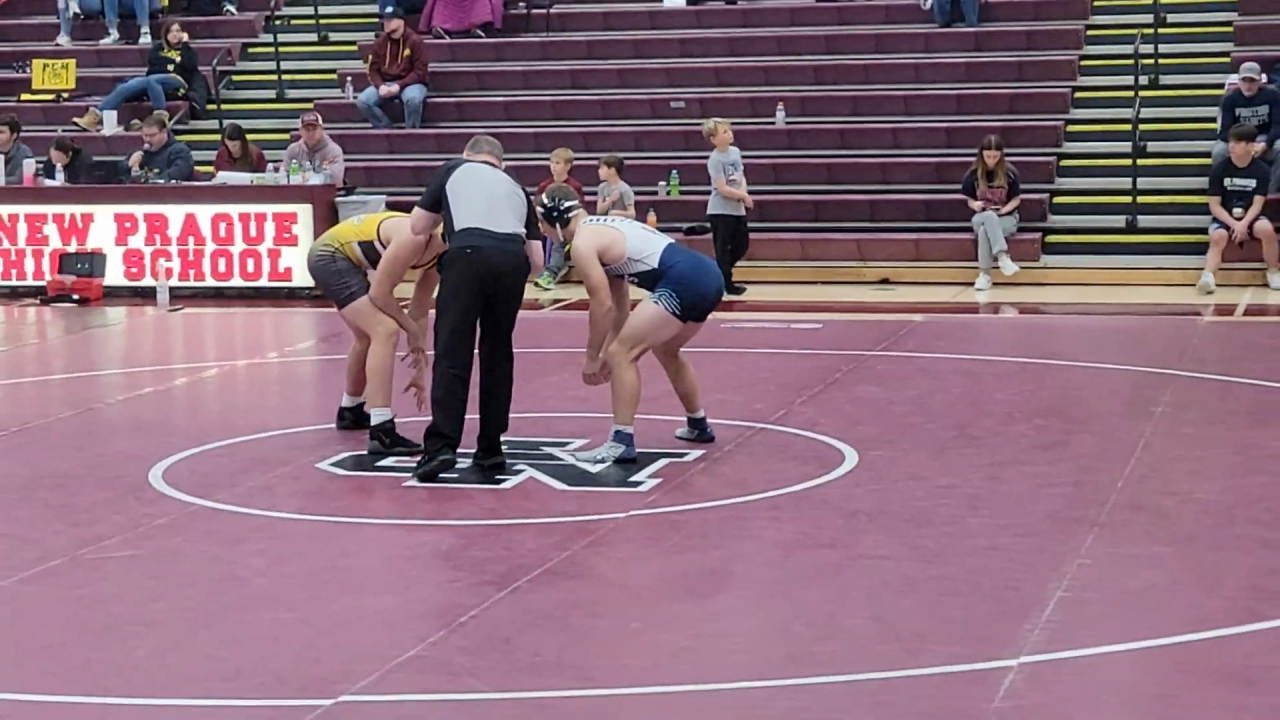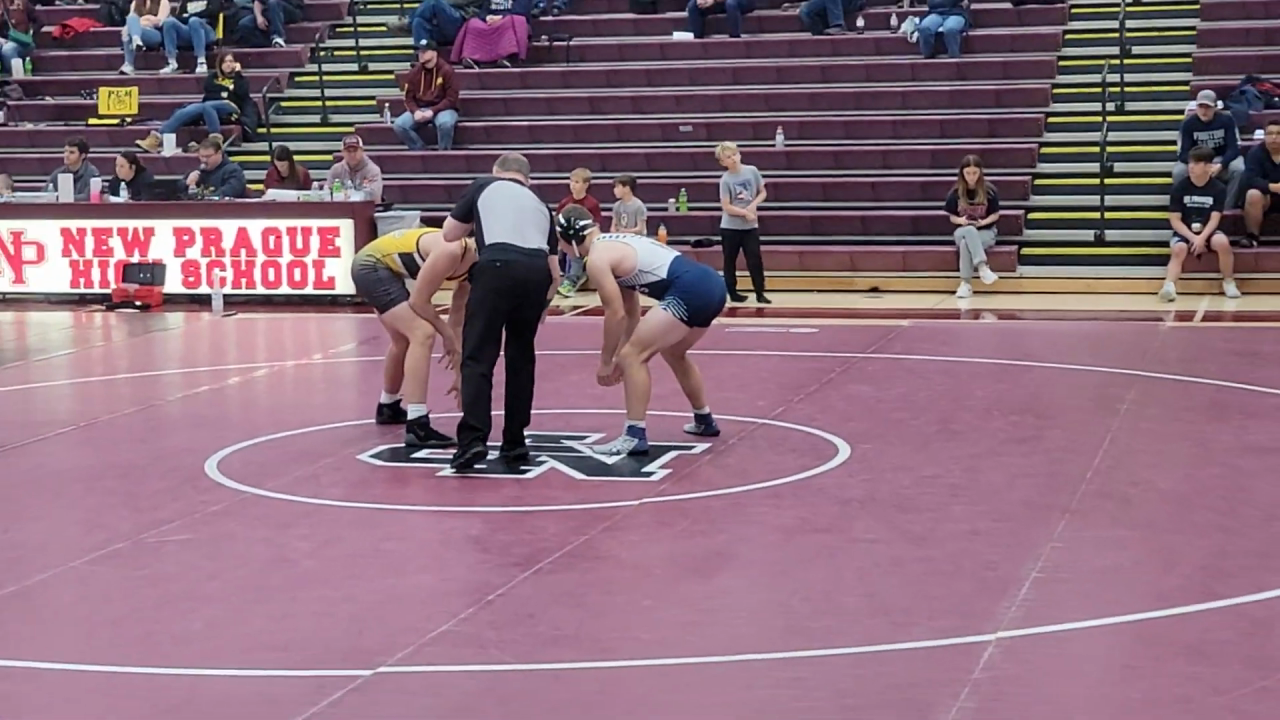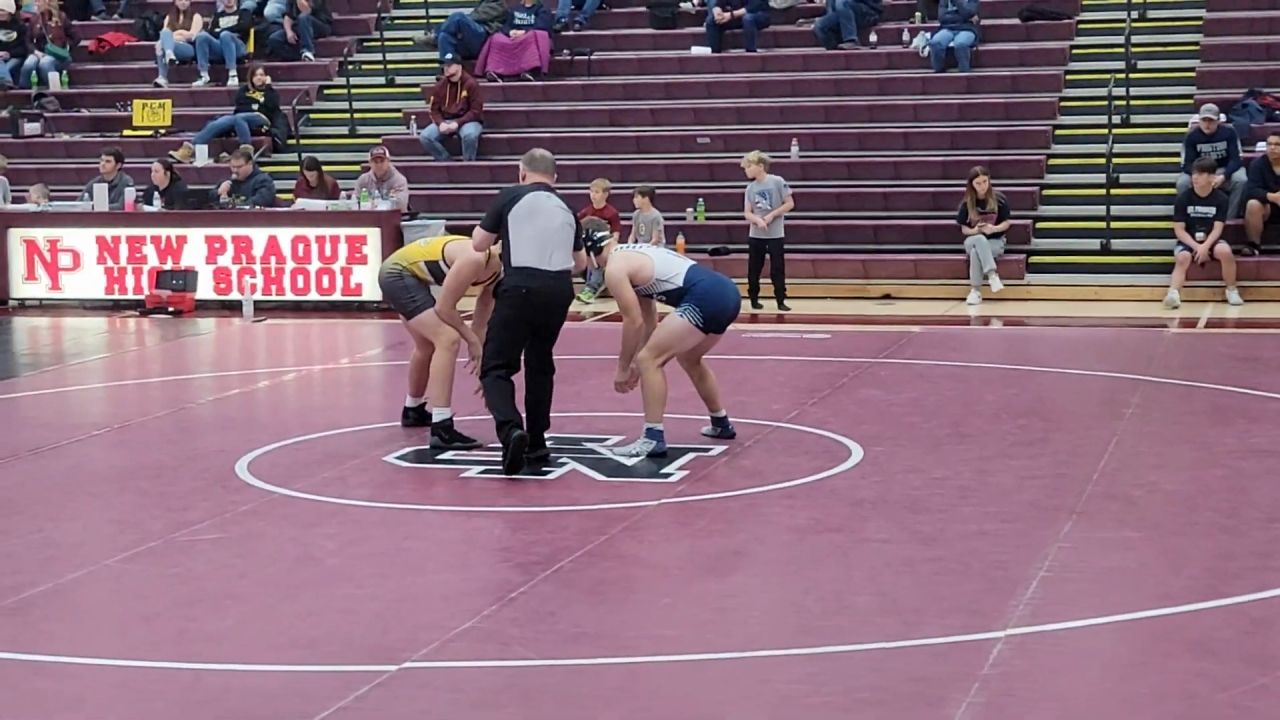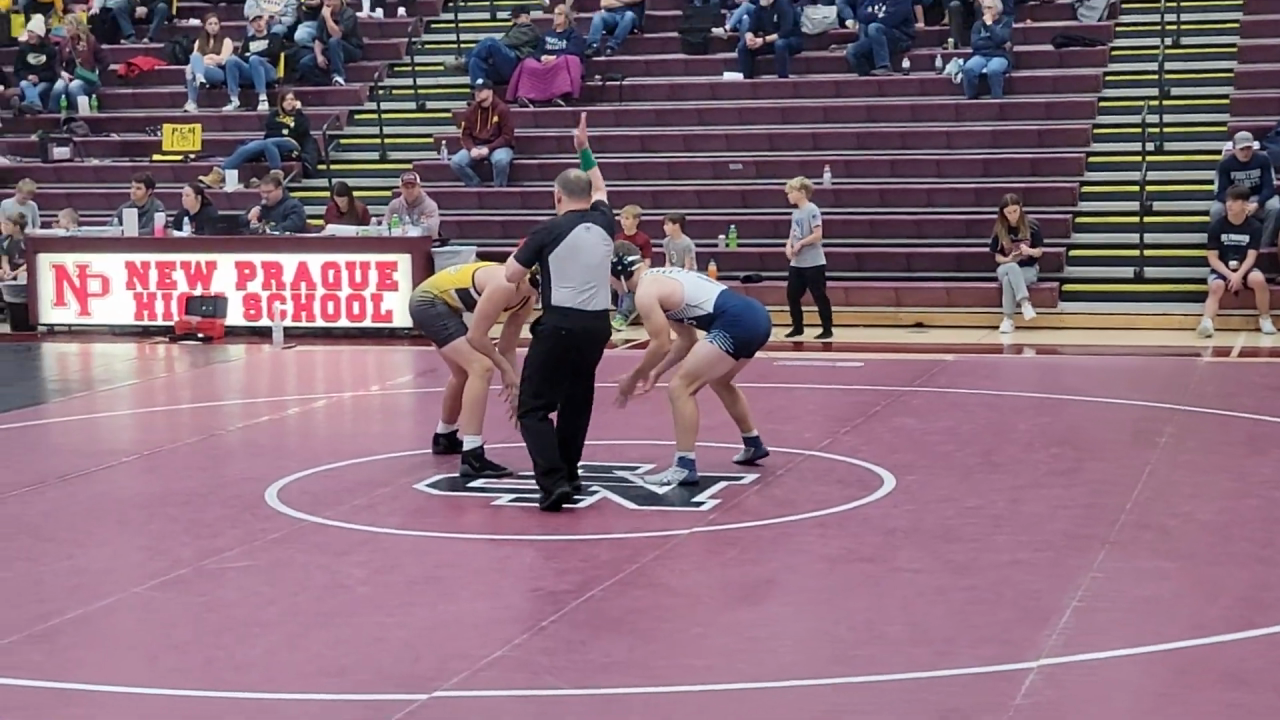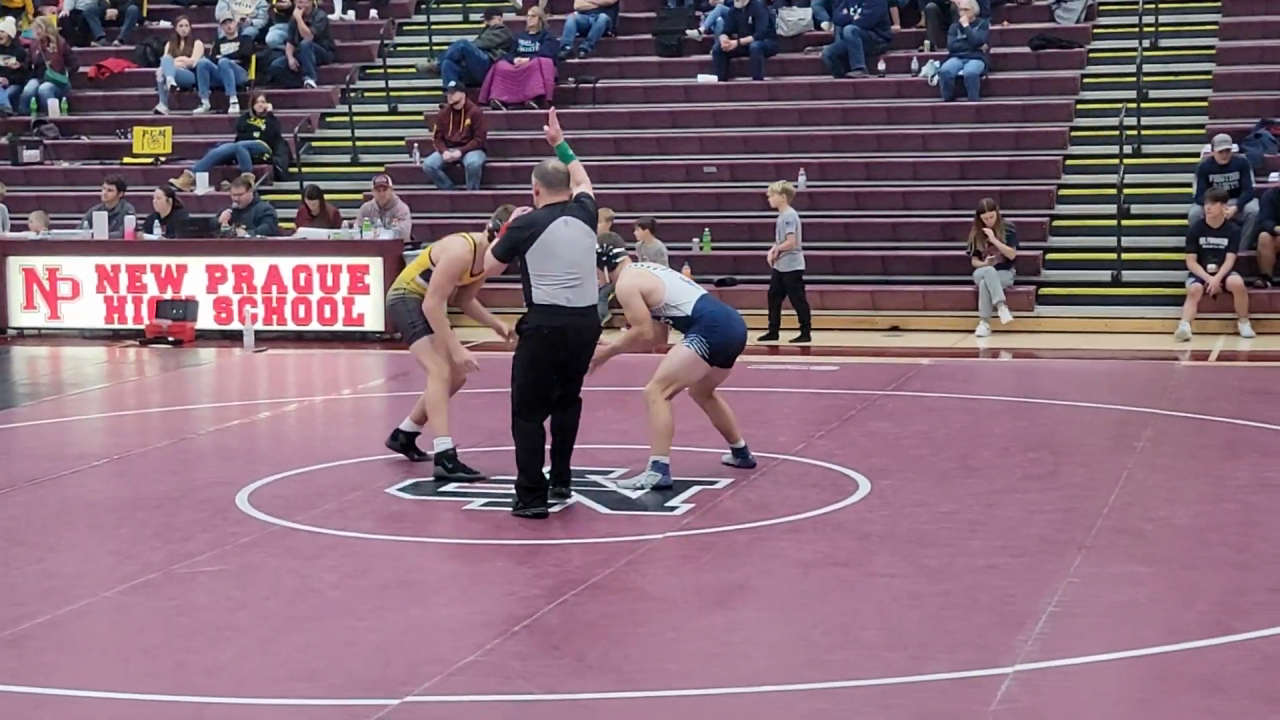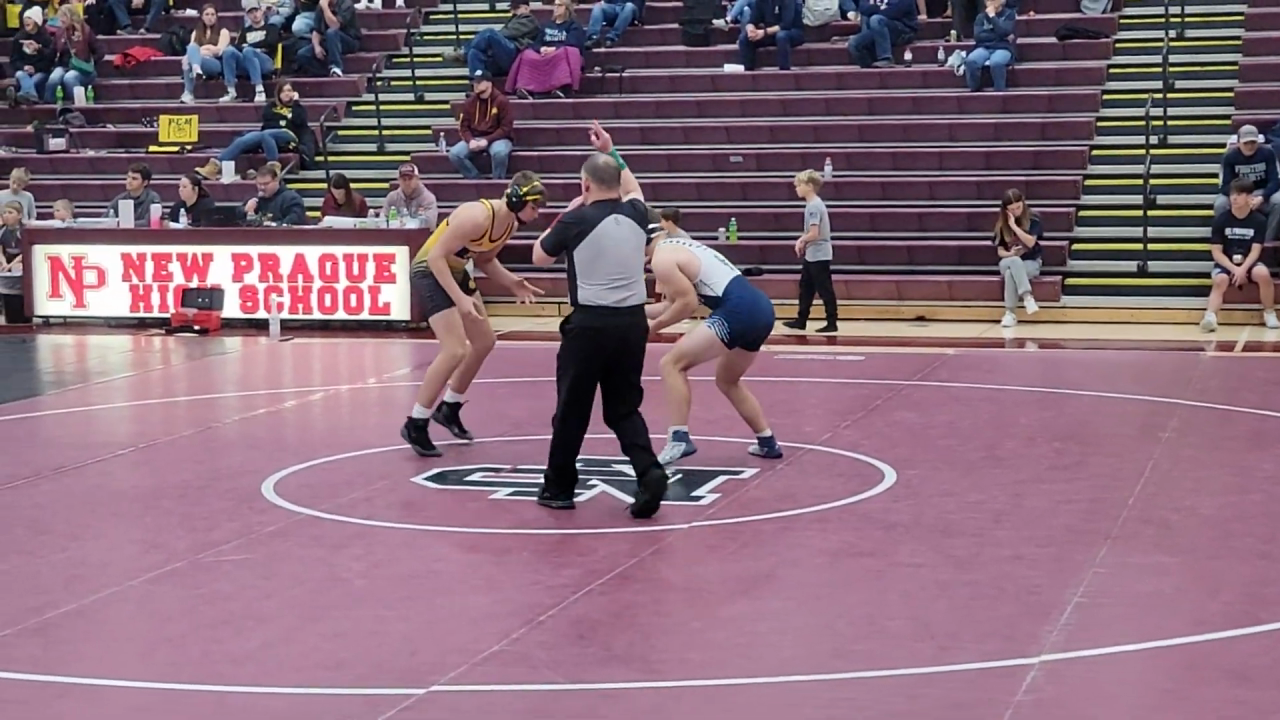
dt=0.2s
person 1, frame 1
left shoulder: (453, 170)
right shoulder: (516, 188)
left elbow: (419, 226)
right elbow: (537, 258)
left hip: (469, 256)
right hip: (513, 260)
left knee: (452, 354)
right knee: (498, 354)
left ankle: (442, 445)
right ankle: (490, 448)
person 1, frame 2
left shoulder: (483, 187)
right shoulder: (540, 205)
left elbow: (450, 234)
right elbow: (554, 271)
right wrist: (541, 302)
left hip: (498, 268)
right hip: (537, 273)
left knee: (478, 357)
right knee: (521, 356)
left ankle: (473, 438)
right ankle: (514, 440)
person 1, frame 3
left shoulder: (512, 196)
right shoulder: (565, 207)
left elbow: (478, 243)
right elbow: (581, 261)
left hip: (522, 286)
right hip: (560, 289)
left knee: (497, 367)
right knee: (540, 366)
left ankle: (512, 429)
right ankle: (536, 442)
person 1, frame 4
left shoulder: (548, 231)
right shoulder: (603, 223)
left elbow: (512, 275)
right elbow: (600, 189)
left wrist: (530, 246)
right wrist: (585, 150)
left hip: (559, 328)
right hip: (597, 327)
left knee: (534, 409)
right knee: (577, 403)
left ankle: (555, 480)
right ankle: (568, 475)
person 1, frame 5
left shoulder: (526, 225)
right shoulder: (585, 214)
left elbow: (490, 266)
right elbow: (582, 180)
right wrist: (560, 143)
left hip: (544, 325)
right hip: (586, 323)
left knee: (528, 412)
right knee: (567, 401)
left ankle: (532, 496)
right ankle: (560, 479)
person 1, frame 6
left shoulder: (576, 221)
right shoulder: (636, 217)
left elbow: (540, 257)
right elbow: (634, 191)
right wrist: (611, 155)
left hip: (589, 326)
right hip: (632, 324)
left knee: (572, 410)
right knee: (625, 407)
left ankle: (559, 488)
right ankle: (650, 474)
person 2, frame 1
left shoulder: (583, 243)
right shoulder: (602, 228)
left elbow: (603, 305)
right elbow: (619, 301)
left wrist: (593, 357)
right wrist: (608, 349)
left hip: (683, 282)
right hip: (707, 275)
left knee: (622, 354)
right knee: (665, 350)
left ankle: (622, 442)
right ankle: (698, 425)
person 2, frame 2
left shoulder: (597, 258)
right shoulder: (615, 245)
left elbow: (617, 314)
right elbow: (630, 310)
left wrist: (606, 361)
right wrist: (620, 355)
left hip: (690, 291)
right hip: (711, 284)
left knee: (633, 355)
right knee: (673, 352)
left ankle: (635, 436)
right ankle: (704, 421)
person 2, frame 3
left shoulder: (615, 268)
right shoulder: (633, 255)
left elbow: (634, 322)
right elbow: (648, 319)
left wrist: (624, 367)
right wrist: (633, 363)
left hip: (706, 298)
right hip: (727, 292)
left knee: (649, 360)
right knee: (688, 358)
left ankle: (653, 438)
right ankle: (721, 423)
person 2, frame 4
left shoulder: (645, 291)
right shoulder: (664, 278)
left elbow: (661, 346)
right elbow: (687, 341)
left wrist: (632, 377)
right wrist: (656, 372)
left hip: (736, 324)
right hip: (756, 317)
left knee: (680, 388)
right knee: (719, 382)
left ankle: (685, 467)
right ankle: (753, 446)
person 2, frame 5
left shoulder: (626, 282)
right shoulder: (644, 271)
left elbow: (645, 334)
right elbow: (658, 334)
left wrist: (606, 353)
right wrist: (611, 346)
left hip: (712, 329)
right hip: (733, 325)
left knee: (657, 392)
right knee: (700, 392)
left ankle: (658, 469)
right ankle: (741, 453)
person 2, frame 6
left shoulder: (663, 256)
right shoulder: (681, 245)
left elbow: (687, 303)
right elbow: (676, 301)
left wrist: (654, 326)
left hip: (738, 312)
right hip: (760, 310)
left knee: (672, 364)
right knee: (727, 382)
left ankle: (680, 438)
right ankle: (767, 443)
person 3, frame 1
left shoulder: (437, 257)
right shoulder: (415, 239)
left elbow: (420, 314)
right elbow: (379, 293)
right wrist: (412, 331)
left hip: (338, 257)
right hip: (330, 257)
left knee: (369, 336)
right knee: (385, 331)
person 3, frame 2
left shoulder: (472, 267)
right shoulder: (451, 253)
left elbow: (457, 321)
right elbow: (418, 301)
left wrist: (459, 374)
right wrist: (447, 335)
left hip: (378, 266)
right hip: (371, 267)
left knee: (405, 338)
right knee: (423, 334)
left ankle: (389, 406)
right ankle: (416, 427)
person 3, frame 3
left shoulder: (497, 275)
right shoulder: (475, 259)
left elbow: (481, 324)
right elbow: (444, 307)
right wrist: (472, 341)
left hip: (405, 274)
right hip: (398, 274)
left knee: (429, 345)
right knee: (448, 339)
left ankle: (414, 410)
right ankle: (441, 429)
person 3, frame 4
left shoulder: (526, 298)
right shoulder: (505, 285)
left elbow: (507, 346)
right elbow: (476, 333)
left wrist: (512, 386)
right wrist: (506, 370)
left hip: (439, 303)
right hip: (428, 303)
left knee: (464, 373)
right knee: (481, 368)
left ankle: (445, 436)
right ankle: (471, 456)
person 3, frame 5
left shoulder: (487, 258)
right shoulder: (460, 252)
left elbow: (464, 299)
right elbow: (435, 303)
left wrist: (496, 324)
right wrist: (457, 348)
left hip: (426, 304)
right hip: (407, 301)
left knee: (456, 374)
right knee: (441, 374)
left ankle: (404, 436)
right ankle: (445, 459)
person 3, frame 6
left shoulder: (510, 223)
right shoulder: (476, 216)
right elbow: (435, 257)
left wrist: (513, 282)
right wrist: (460, 298)
left hip: (454, 272)
right hip: (429, 272)
left knee: (484, 341)
right knee: (455, 351)
left ankle: (449, 408)
right ankle: (415, 424)
